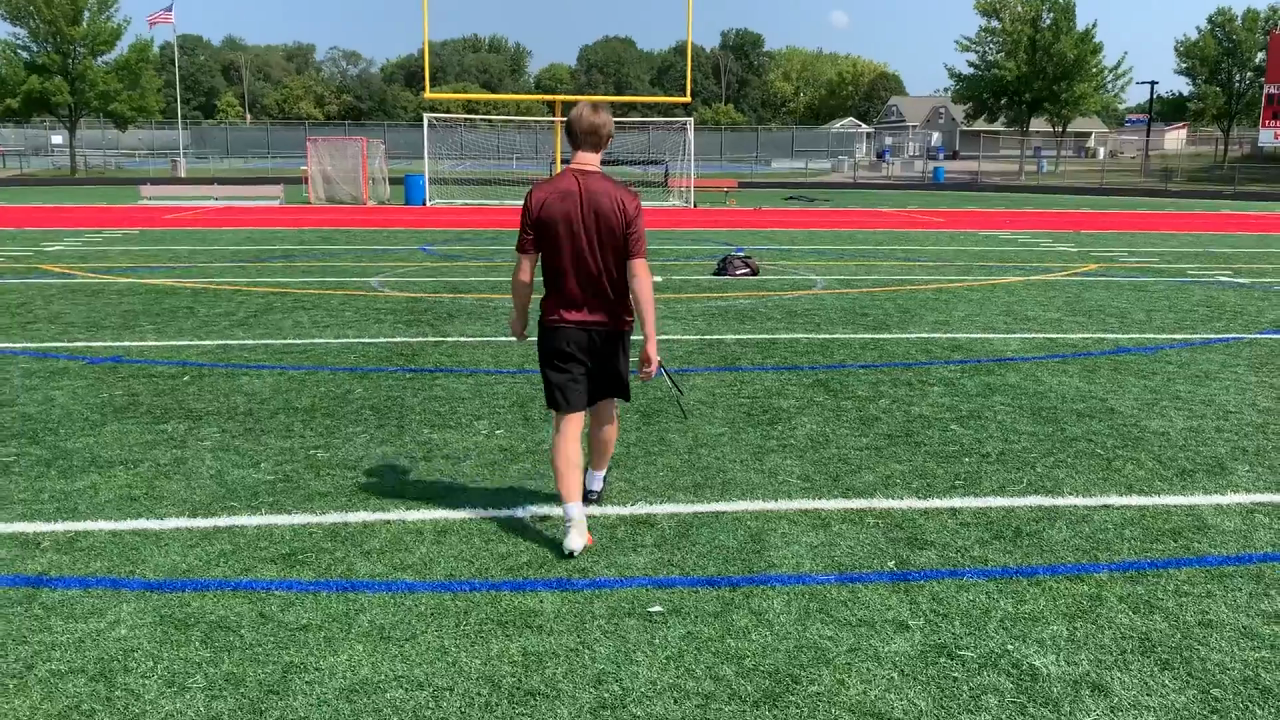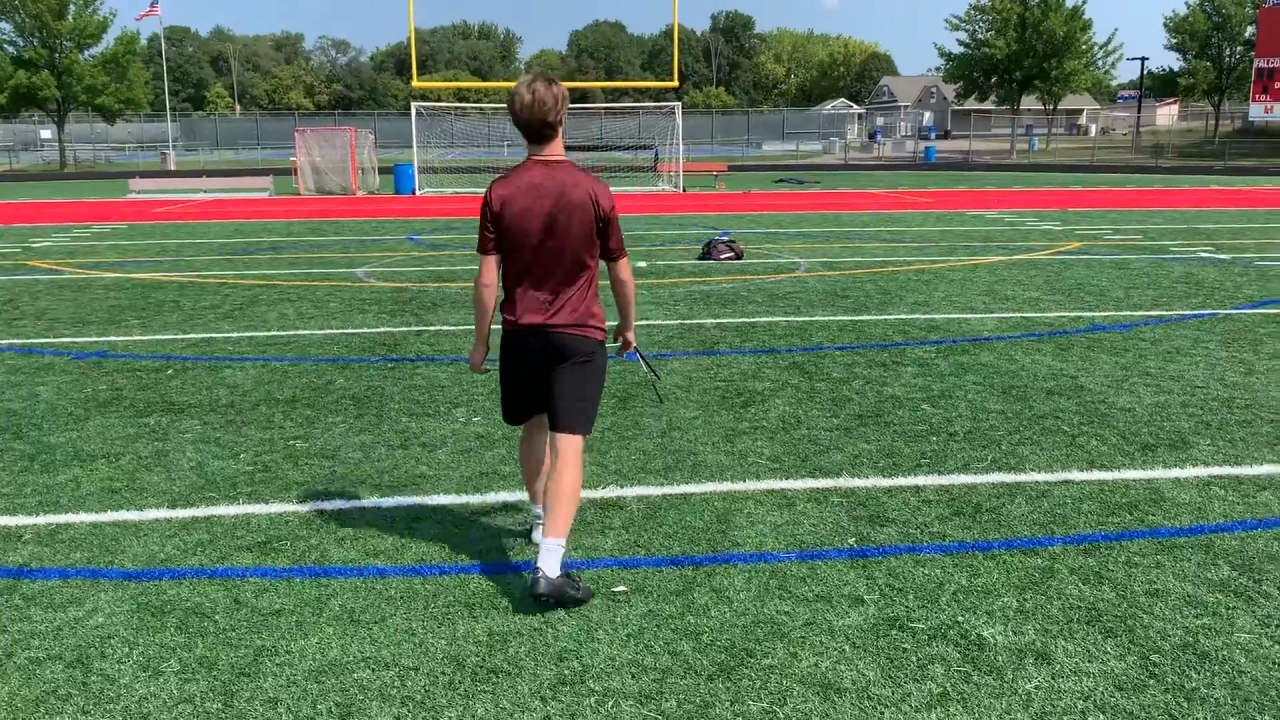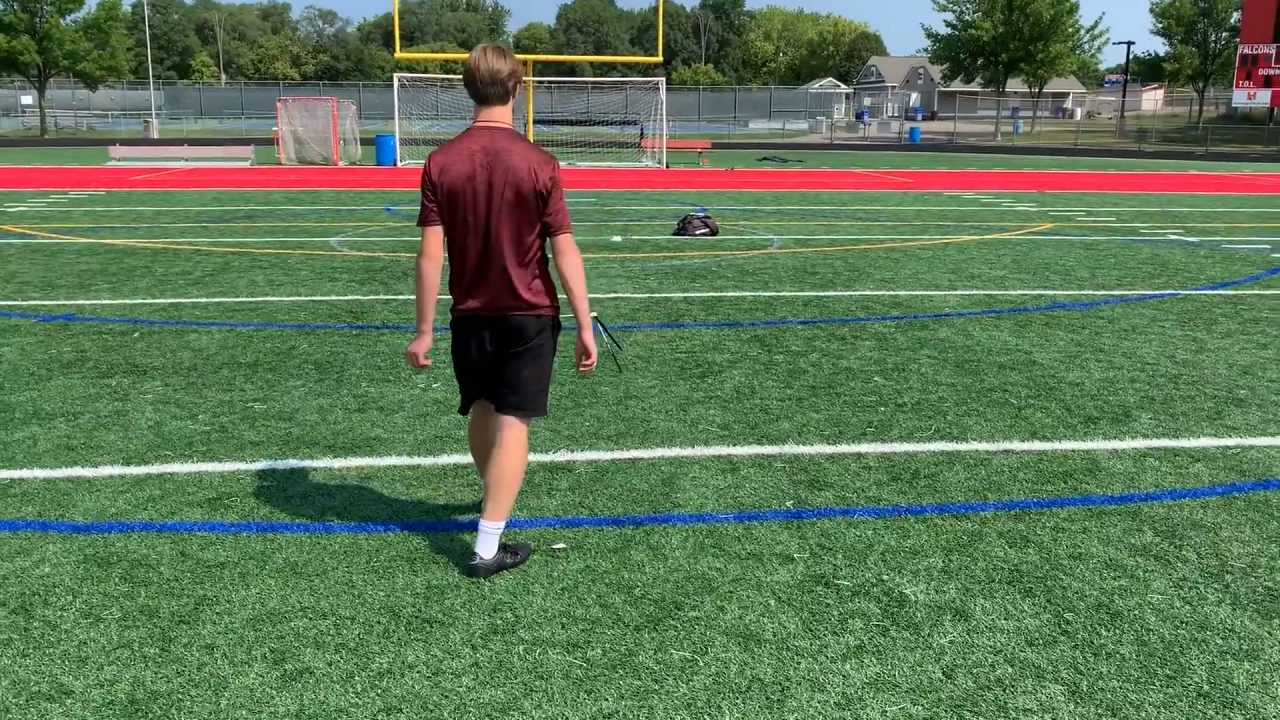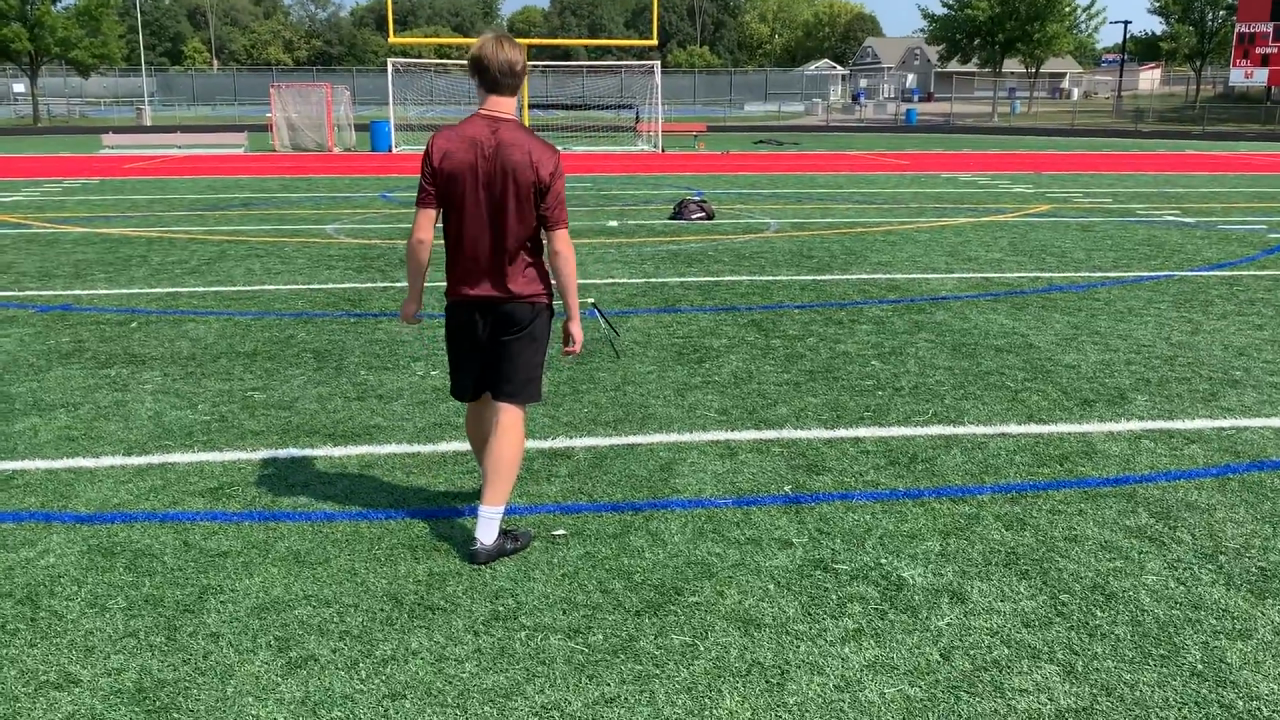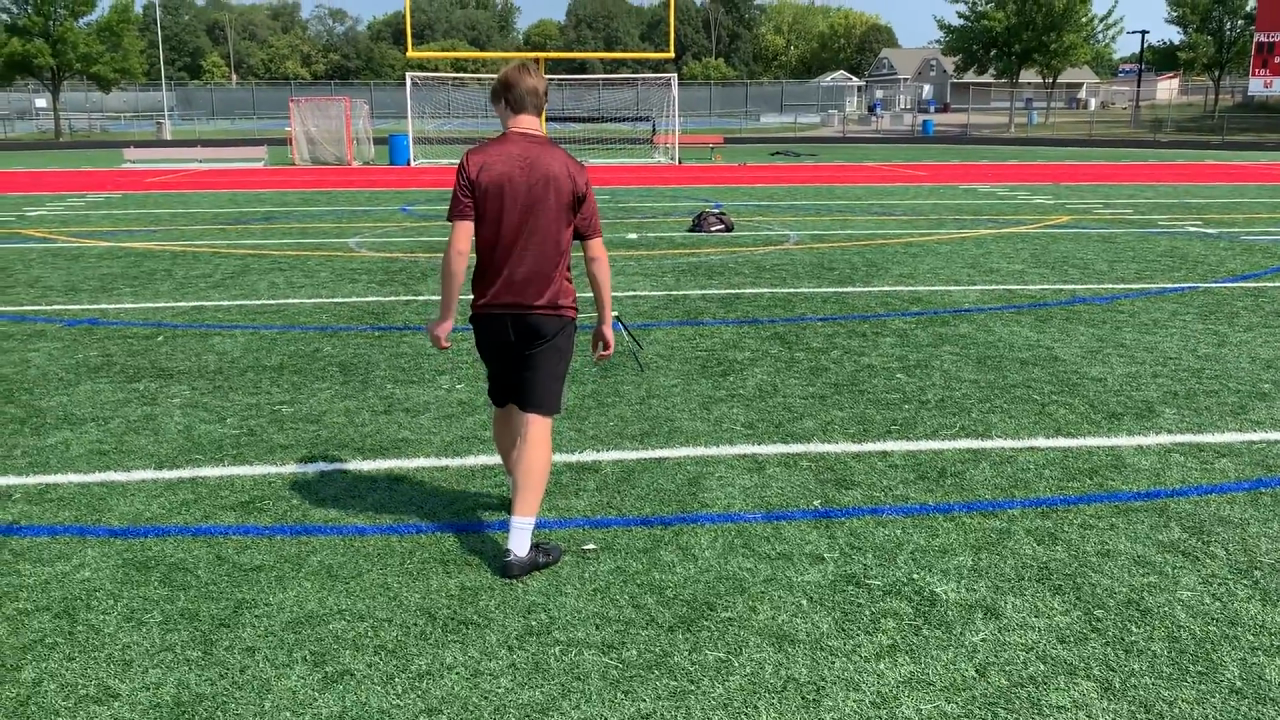
dt=0.5s
person 1, frame 1
left shoulder: (540, 196)
right shoulder: (624, 199)
left elbow: (524, 273)
right elbow: (639, 274)
left wrist: (519, 317)
right wrist: (650, 339)
left hip: (559, 326)
right hip: (611, 324)
left knee: (569, 422)
right knee: (605, 407)
left ankle: (574, 524)
right ankle: (595, 483)
person 1, frame 2
left shoulder: (500, 192)
right shoulder: (594, 191)
left elbow: (487, 279)
right elbow: (621, 272)
left wrist: (480, 340)
right wrist: (628, 323)
left hip: (521, 334)
right hip: (580, 335)
left knee: (533, 427)
right knee: (569, 443)
left ankle: (541, 520)
right ankle: (550, 568)
person 1, frame 3
left shoulder: (441, 162)
right shoulder: (539, 163)
left elbow: (431, 255)
right elbow: (565, 251)
left wrist: (424, 330)
right wrist: (585, 325)
left hip: (470, 314)
right hip: (529, 314)
left knee: (482, 412)
right knee: (512, 424)
left ankle: (492, 496)
right ankle: (487, 547)
person 1, frame 4
left shoulder: (443, 145)
right shoulder: (542, 156)
left elbow: (421, 236)
right elbow: (559, 246)
left wrist: (414, 296)
right wrist: (573, 316)
left hip: (465, 301)
right hip: (524, 302)
left knee: (479, 402)
right knee: (508, 410)
left ankle: (491, 487)
right ankle: (488, 533)
person 1, frame 5
left shoulder: (476, 162)
right shoulder: (570, 169)
left elbow: (459, 247)
right elbow: (595, 254)
left wrist: (447, 315)
right wrist: (605, 319)
left hip: (492, 309)
right hip: (550, 312)
left knee: (506, 407)
right knee: (535, 422)
left ankle: (520, 496)
right ankle: (519, 545)
